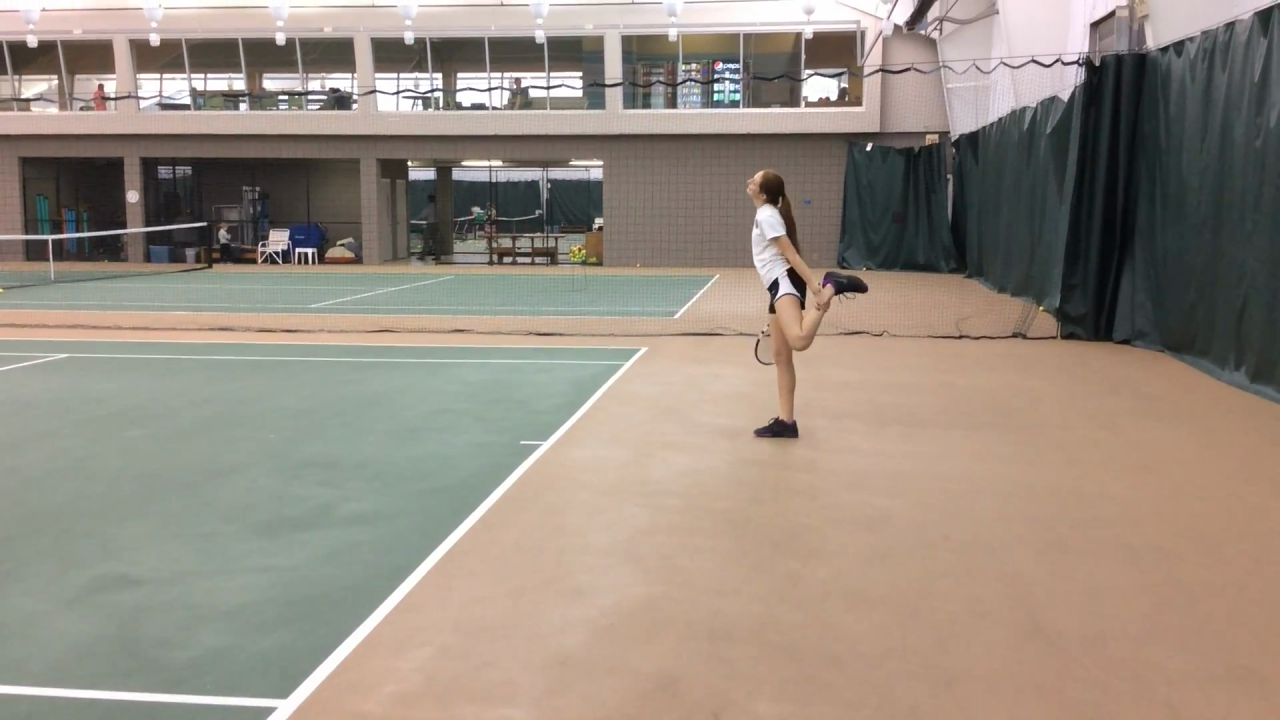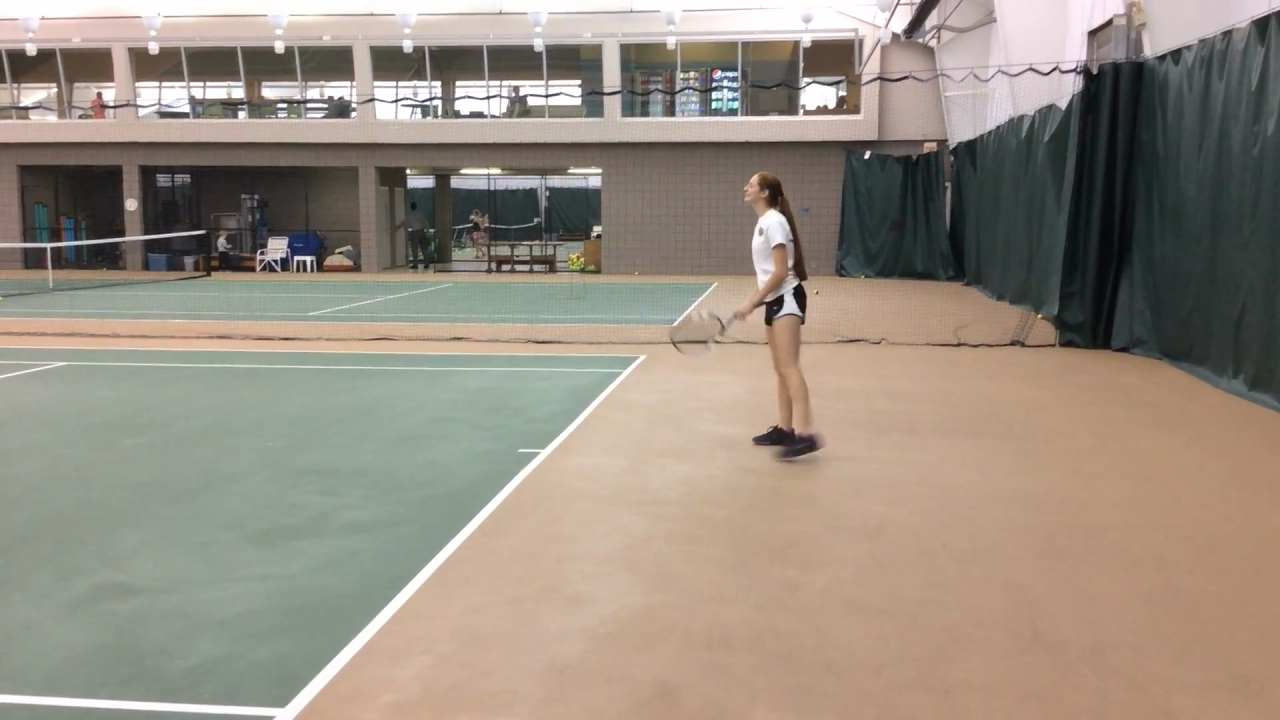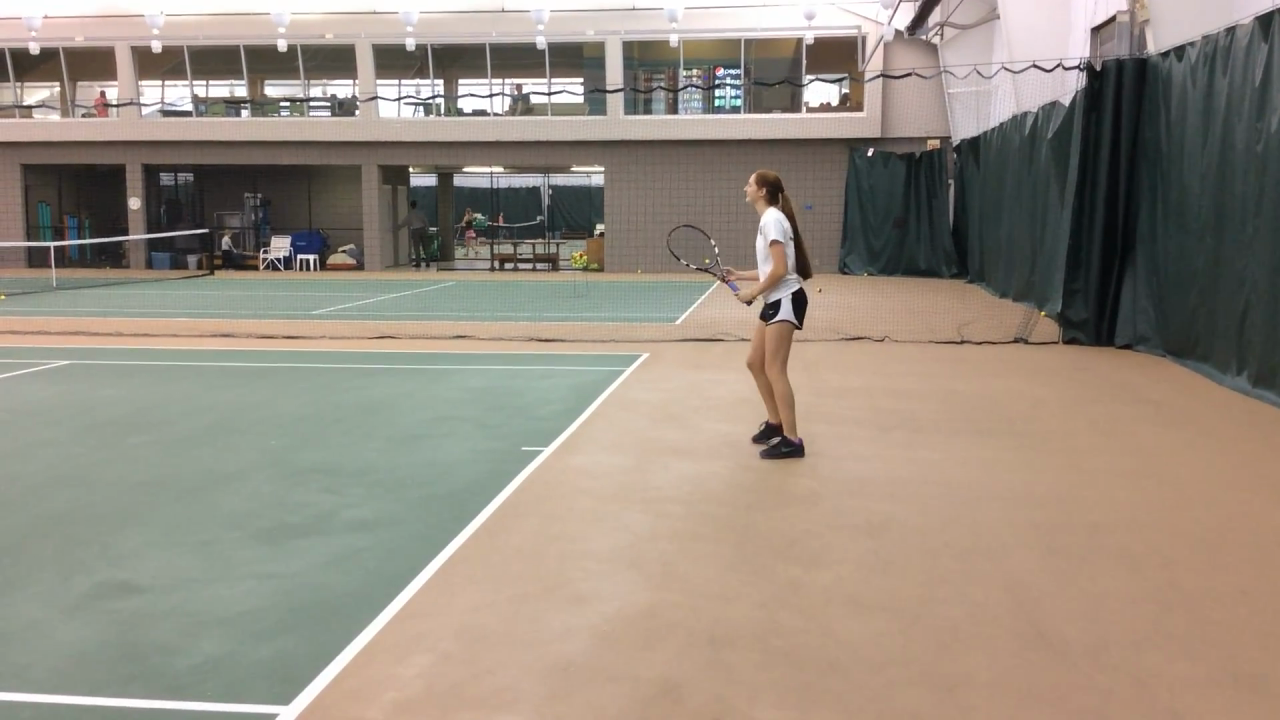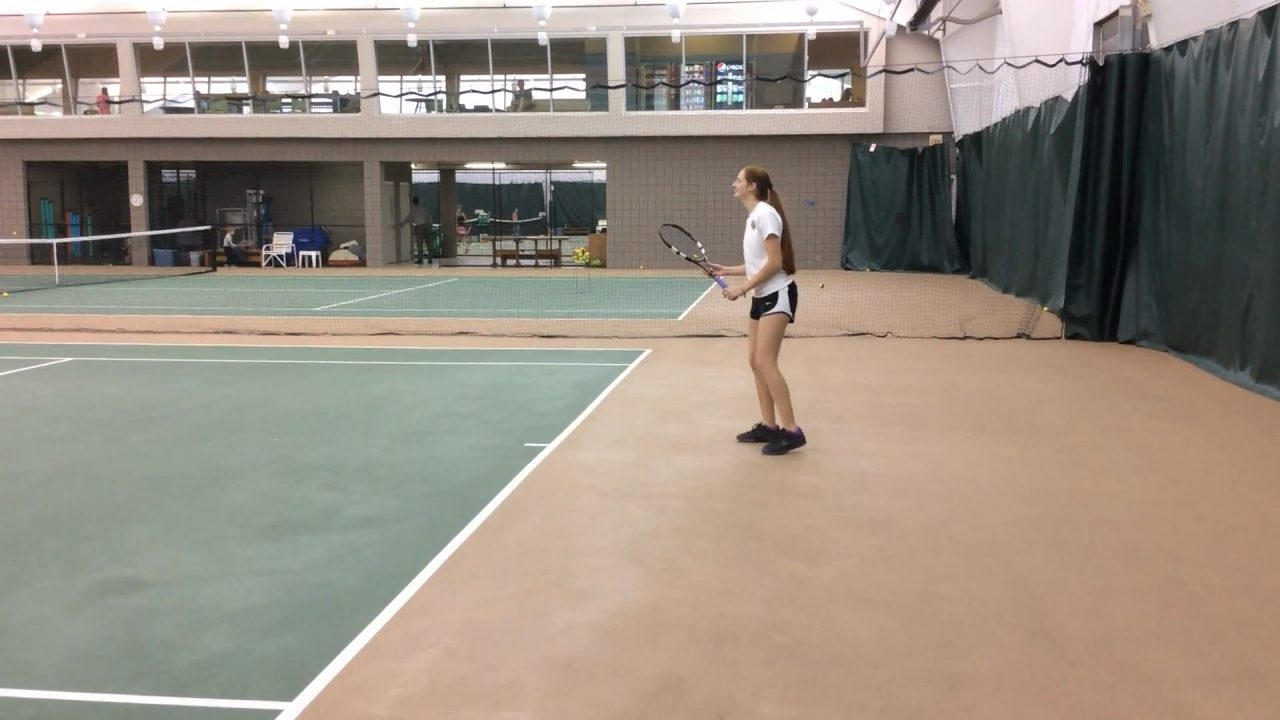
dt=0.5s
person 1, frame 1
left shoulder: (766, 215)
right shoulder: (766, 213)
left elbow: (792, 255)
left wrist: (815, 289)
left hip: (784, 282)
right hip: (778, 285)
left knee: (799, 340)
right knee: (781, 355)
left ankle: (831, 287)
right ankle: (786, 421)
person 1, frame 2
left shoulder: (775, 221)
right shoulder: (764, 221)
left elbow: (781, 272)
left wrist: (752, 302)
right wrist: (757, 301)
left hip: (787, 299)
right hip: (776, 301)
left knee: (788, 366)
right knee: (781, 367)
left ankle: (805, 434)
right ankle: (785, 428)
person 1, frame 3
left shoulder: (772, 219)
right shoulder: (769, 219)
left elbow: (780, 270)
left wrist: (752, 293)
right wrist: (740, 275)
left hip: (785, 301)
right hip: (774, 302)
left knee: (774, 371)
right knee: (754, 362)
left ankle: (792, 440)
right ankle: (775, 422)
person 1, frame 4
left shoulder: (765, 214)
right shoulder: (753, 216)
left elbow: (774, 263)
left wrist: (742, 288)
right wrist: (726, 270)
left hip: (777, 295)
right hip: (762, 297)
left knee: (765, 362)
right knee: (756, 362)
left ankle: (792, 430)
right ankle: (769, 426)
